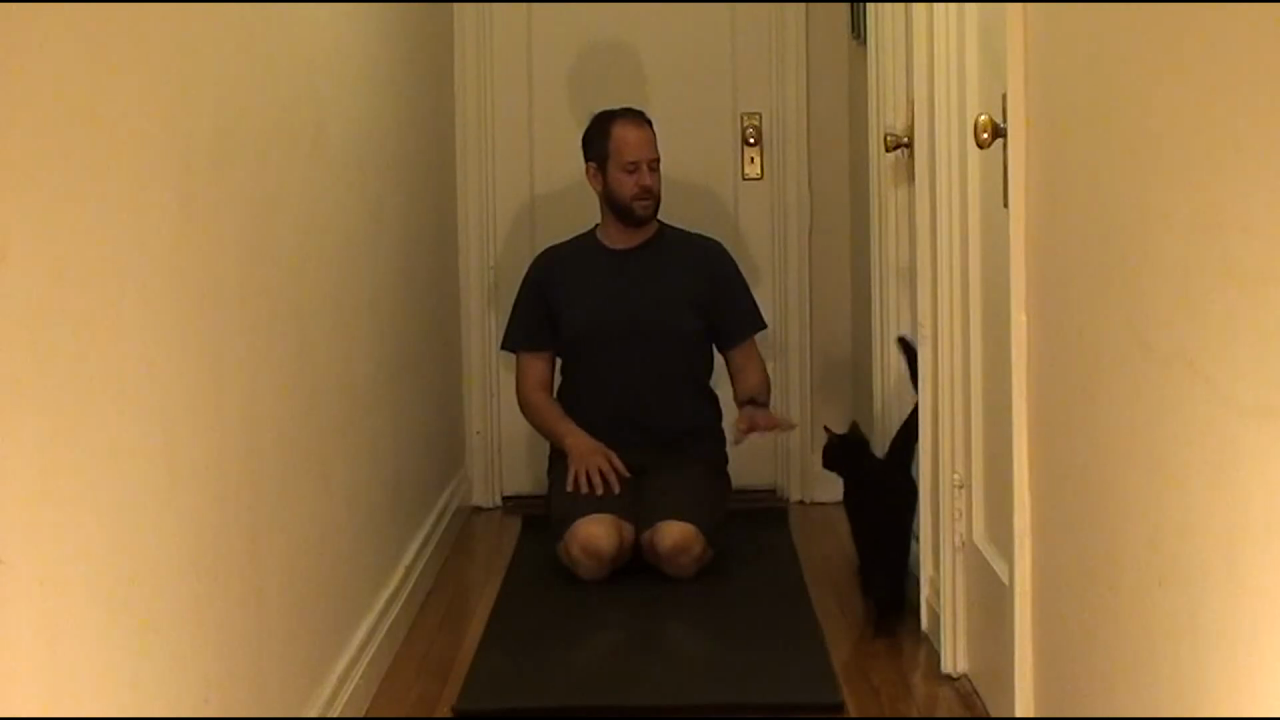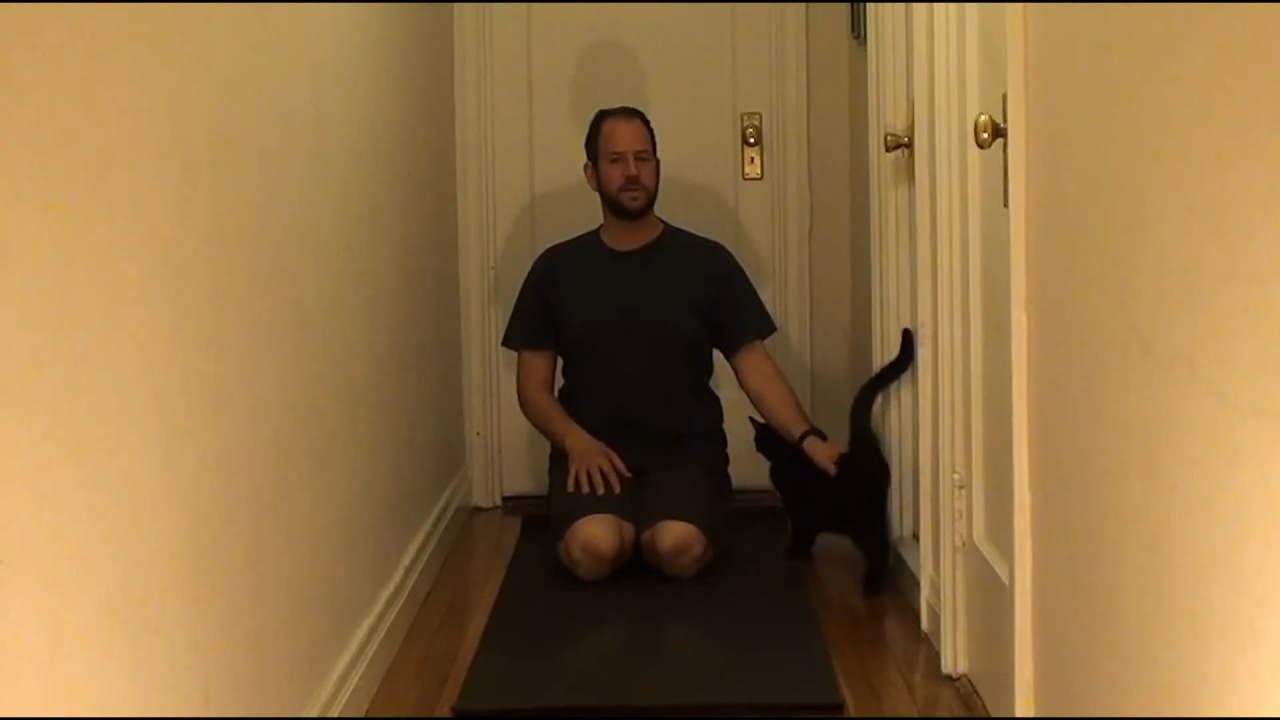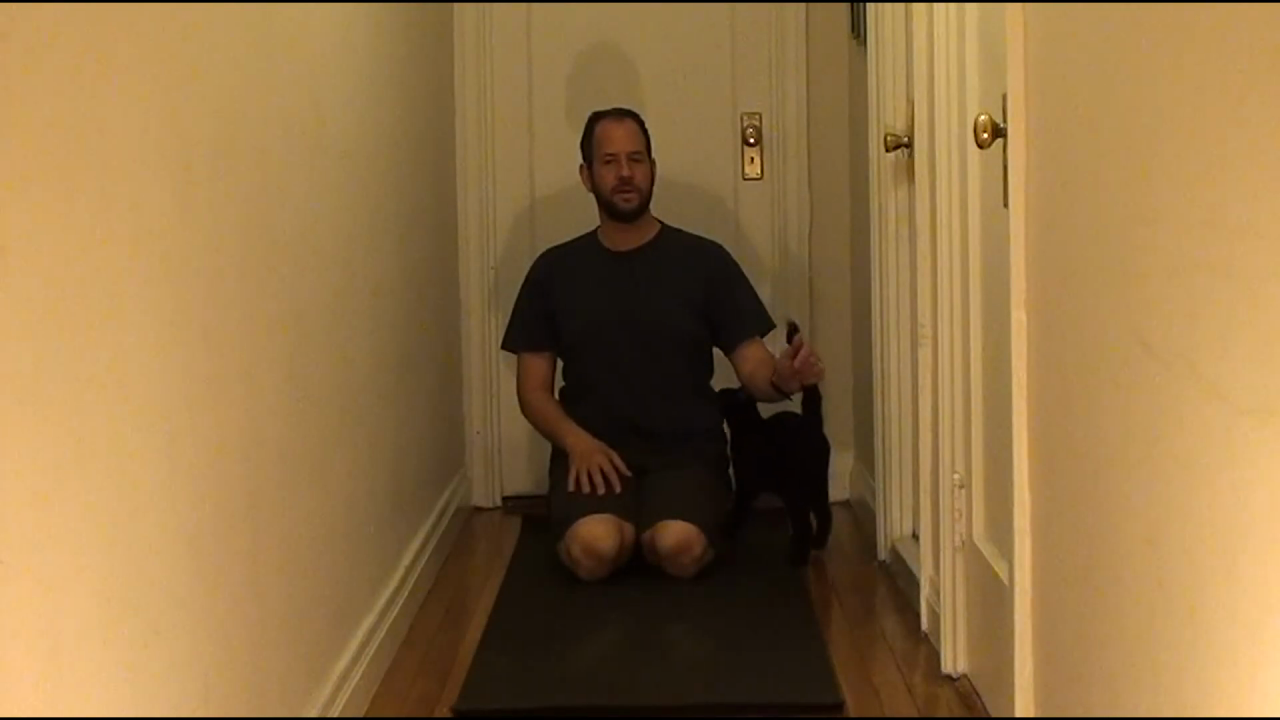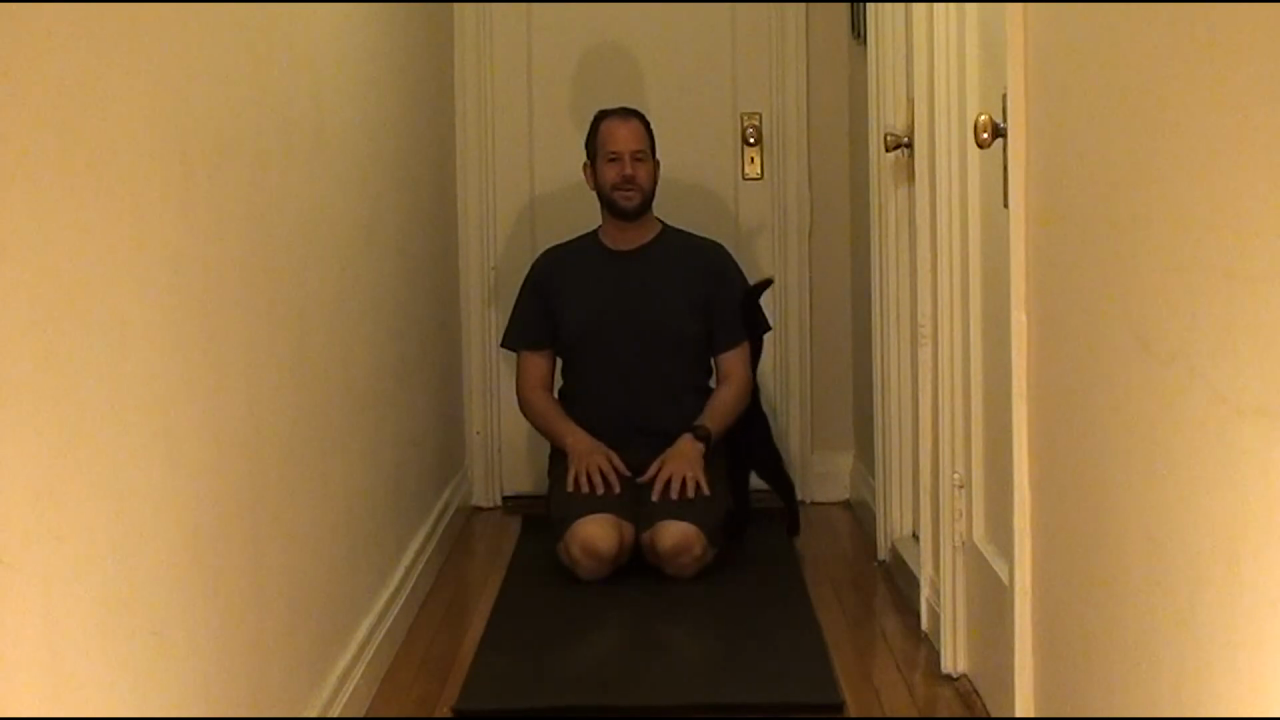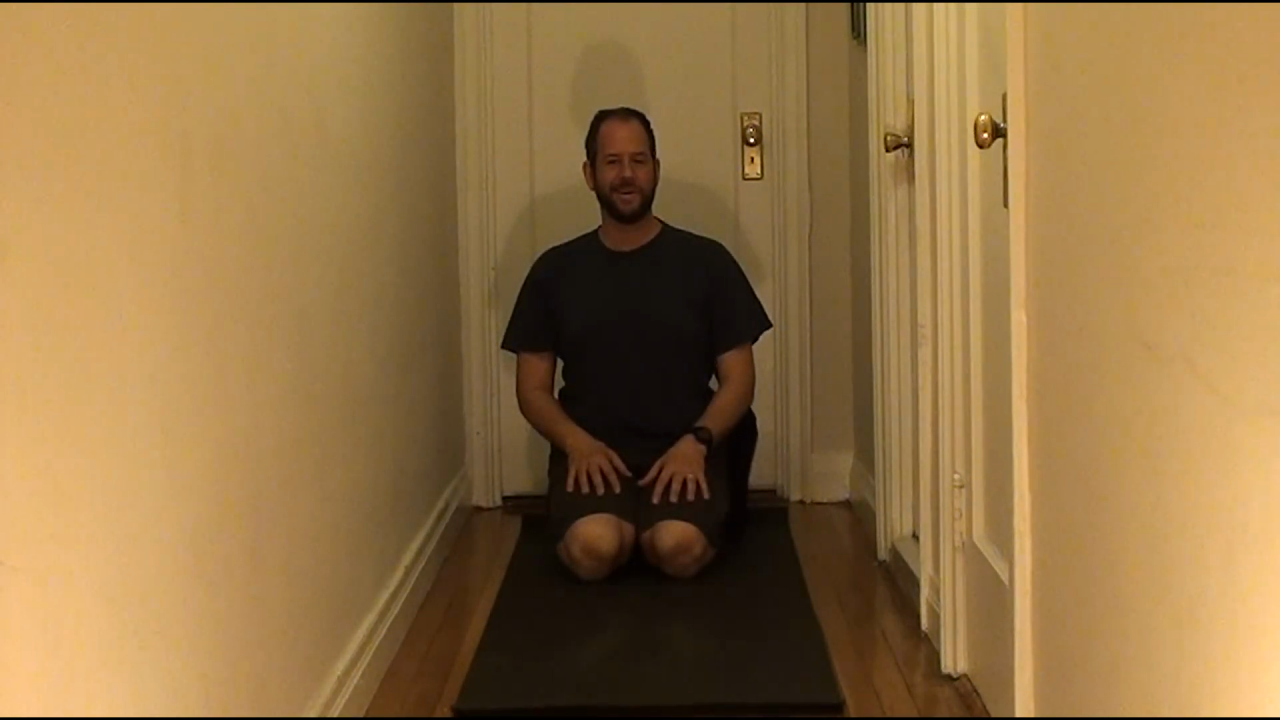
dt=1s
person 1, frame 1
left shoulder: (704, 259)
right shoulder: (554, 269)
left elbow: (746, 363)
right elbow: (532, 388)
left wrist: (753, 405)
right wrist: (575, 441)
left hip: (687, 450)
right hip: (593, 450)
left knee: (677, 548)
right knee: (593, 549)
left ankle: (650, 526)
right ankle: (627, 526)
person 1, frame 2
left shoulder: (707, 262)
right shoulder: (556, 269)
left elbow: (754, 366)
right elbow: (533, 387)
left wrist: (808, 438)
right wrist: (576, 441)
left hip: (687, 450)
right hip: (593, 450)
left knee: (678, 549)
right knee: (593, 550)
left ankle: (652, 527)
right ankle: (623, 529)
person 1, frame 3
left shoulder: (704, 261)
right shoulder: (555, 270)
left elbow: (752, 366)
right elbow: (533, 389)
left wrist: (784, 378)
right wrist: (576, 440)
left hip: (686, 449)
right hip: (593, 450)
left knee: (679, 548)
right knee: (594, 550)
left ankle: (657, 529)
right ankle: (626, 528)
person 1, frame 4
left shoulder: (707, 261)
right shoulder: (554, 269)
left elbow: (736, 378)
right elbow: (532, 388)
left wrist: (695, 439)
right wrist: (576, 441)
left hip: (680, 451)
right hip: (592, 450)
left knee: (679, 549)
right knee: (593, 549)
left ankle: (664, 526)
right ankle: (626, 527)
person 1, frame 5
left shoulder: (707, 262)
right shoulder: (554, 271)
left elbow: (738, 381)
right elbow: (533, 390)
left wrist: (696, 441)
right wrist: (577, 442)
left hip: (682, 449)
right hip: (591, 451)
left knee: (679, 548)
right knee: (592, 550)
left ankle: (650, 530)
right ankle: (624, 530)
